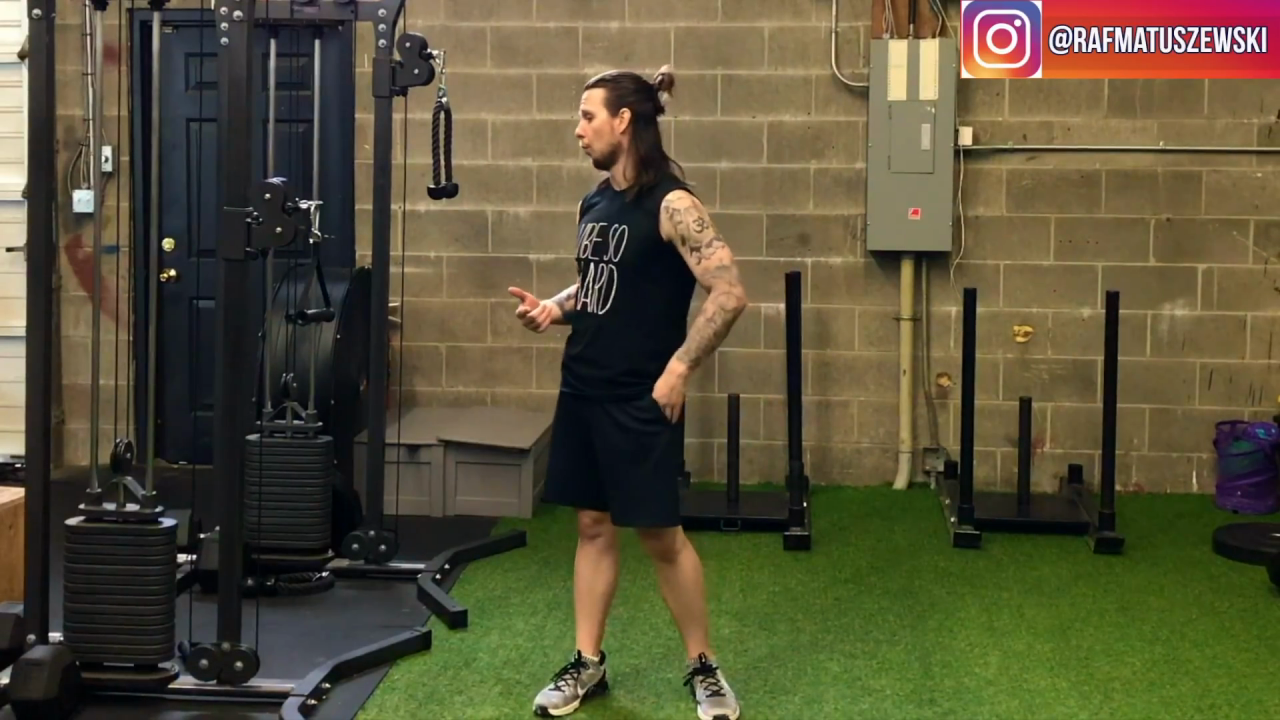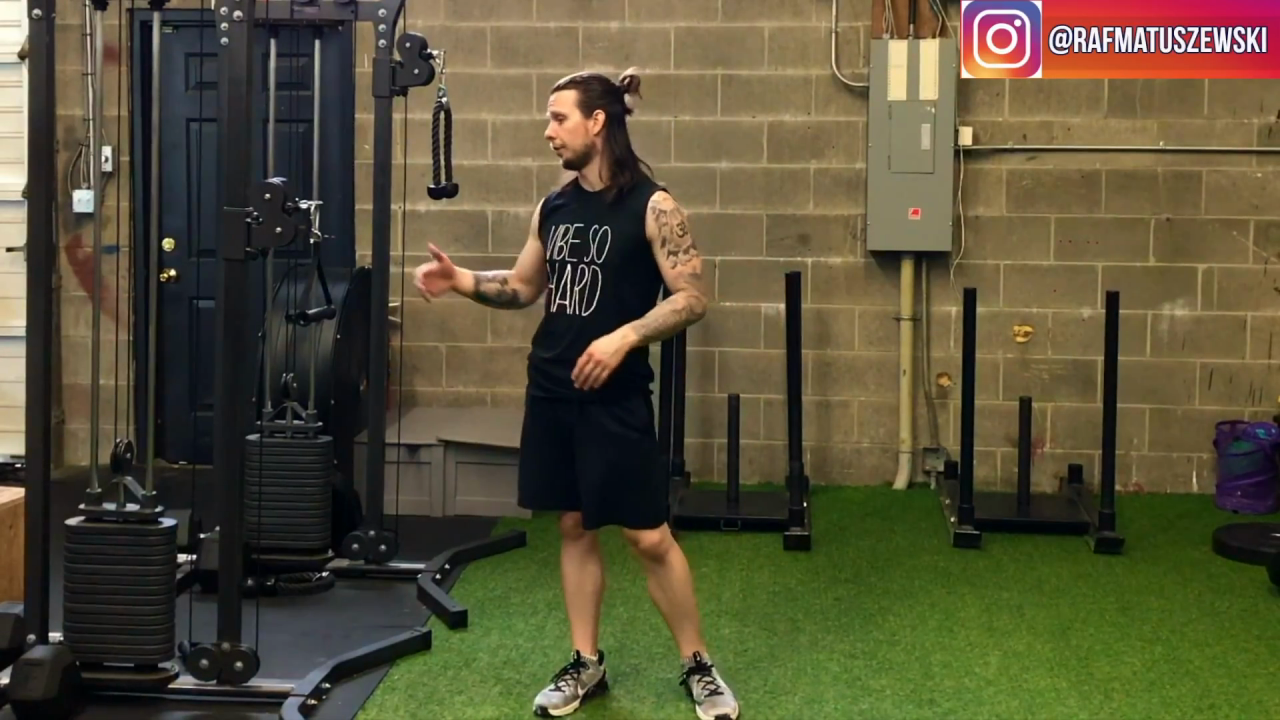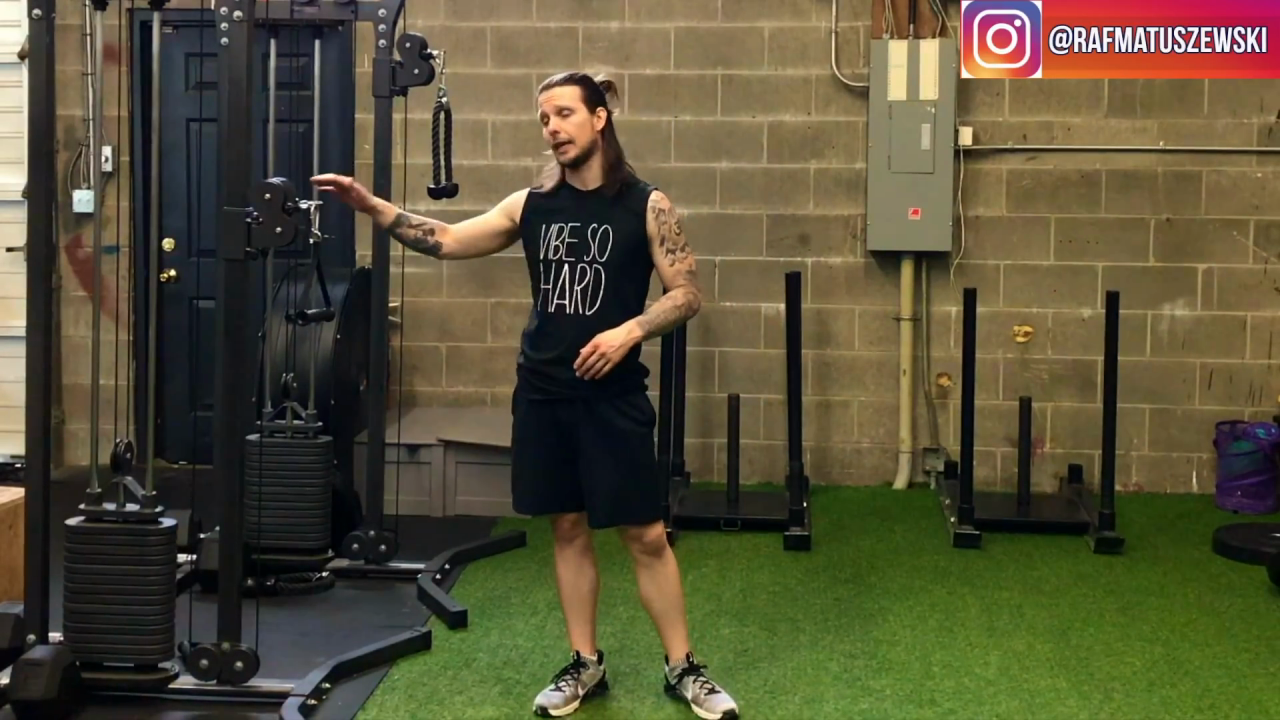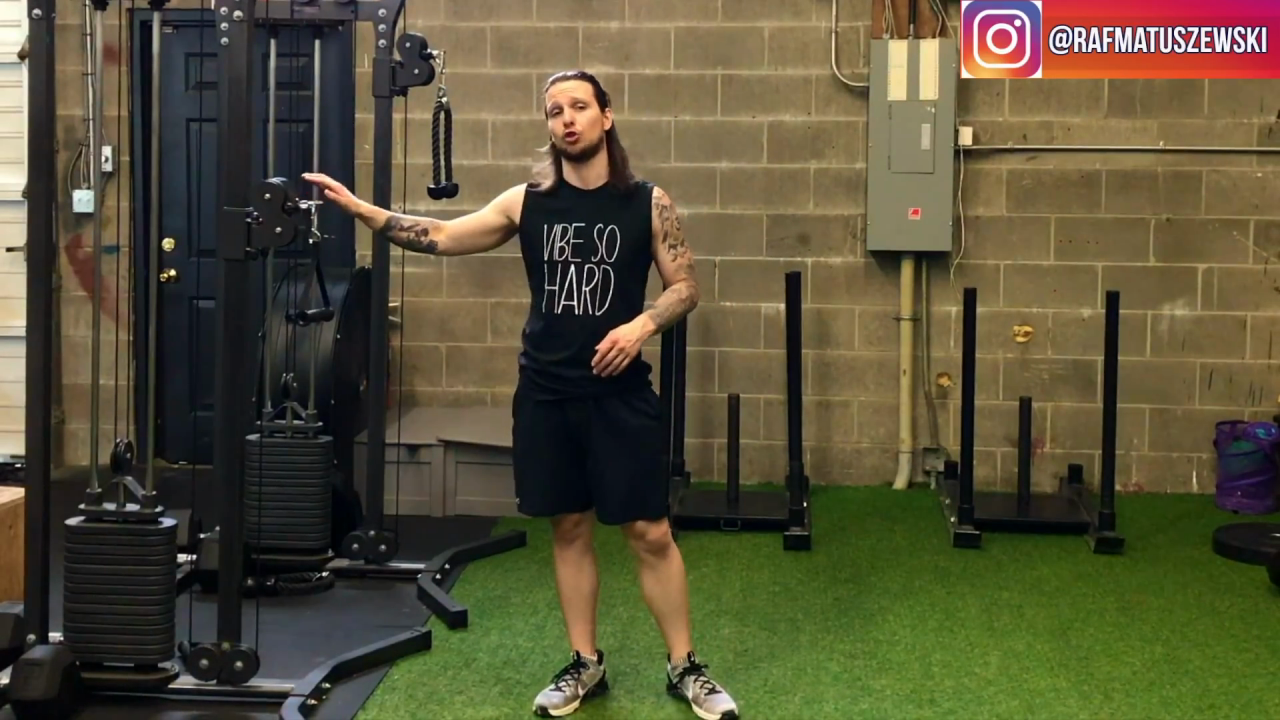
dt=0.4s
person 1, frame 1
left shoulder: (673, 205)
right shoulder: (592, 203)
left elbow: (730, 293)
left wrist: (679, 368)
right wrist: (552, 308)
left hip: (639, 397)
right hip: (581, 390)
left knee: (661, 533)
right knee: (592, 525)
left ankle: (702, 666)
right ankle: (587, 662)
person 1, frame 2
left shoulder: (653, 206)
right shoulder: (553, 207)
left elbow: (693, 298)
right elbow: (521, 287)
left wrist: (624, 339)
right wrist: (462, 280)
left hip: (615, 398)
right hip: (550, 390)
left knee: (649, 535)
right knee: (574, 527)
left ankle: (696, 666)
right ankle: (585, 663)
person 1, frame 3
left shoulder: (648, 205)
right shoulder: (531, 204)
left elbow: (687, 294)
right elbow: (448, 240)
left wrist: (630, 330)
right wrist: (372, 204)
left hip: (613, 395)
right hip: (542, 393)
left knee: (645, 533)
right knee: (567, 527)
left ankle: (682, 667)
right ankle: (585, 663)
person 1, frame 4
left shoulder: (648, 203)
right shoulder: (527, 201)
left elbow: (686, 287)
right elbow: (441, 235)
left wrist: (643, 324)
right wrist: (361, 209)
left hip: (620, 393)
right hip: (546, 393)
left knee: (650, 532)
right knee: (569, 527)
left ankle: (684, 666)
right ankle: (585, 663)
